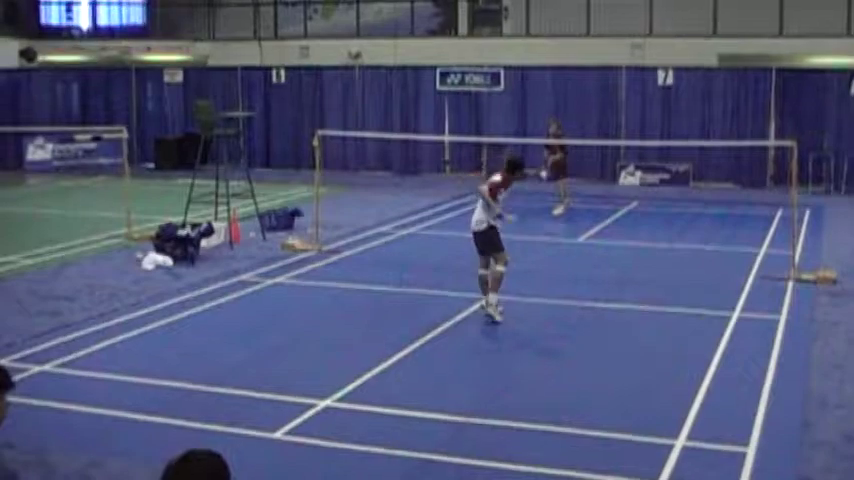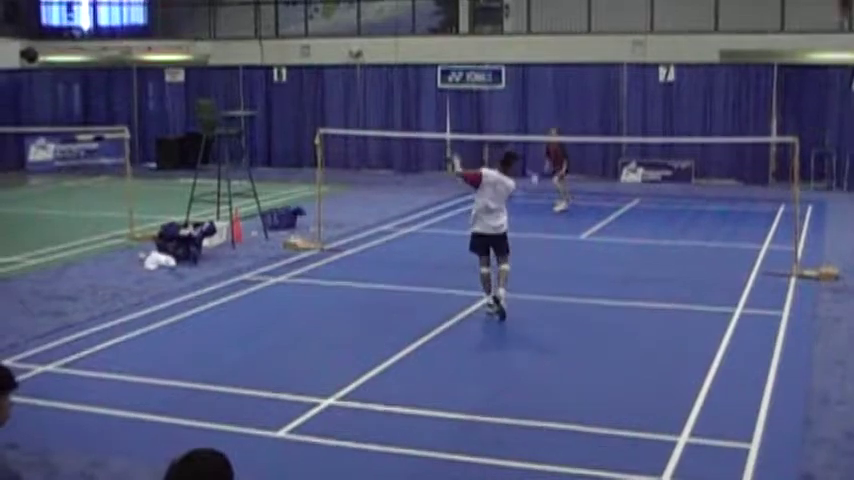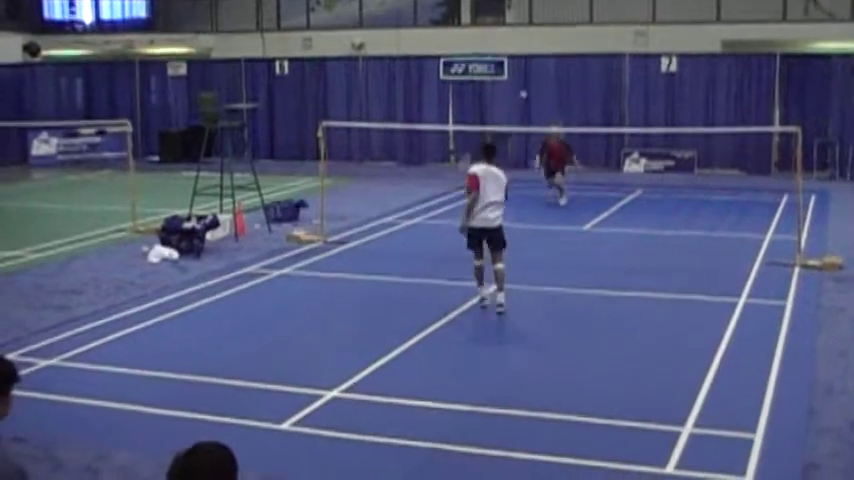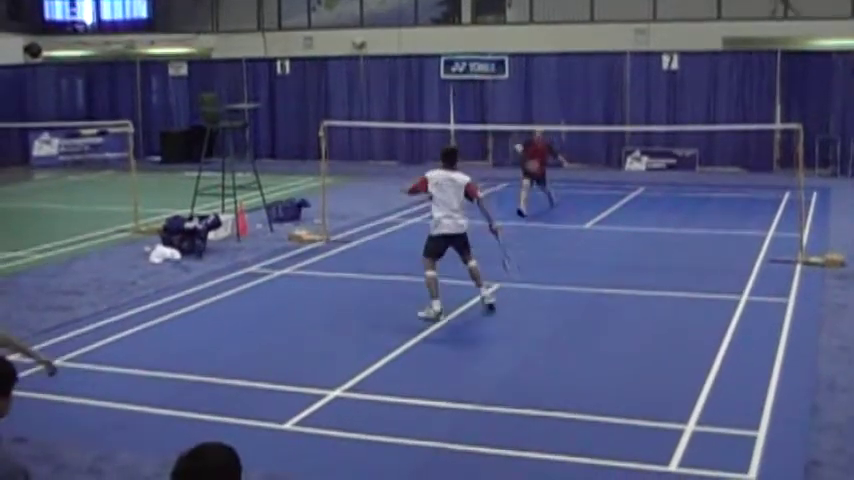
dt=0.4s
person 1, frame 1
left shoulder: (501, 178)
right shoulder: (498, 182)
right elbow: (481, 189)
right wrist: (495, 210)
left hip: (479, 225)
right hip: (486, 226)
left knee: (484, 264)
right knee: (501, 261)
left ankle: (487, 302)
right ankle: (491, 302)
person 1, frame 2
left shoulder: (484, 174)
right shoulder: (511, 184)
left elbow: (460, 173)
left wrist: (456, 161)
left hip: (480, 228)
right hip: (499, 228)
left knee: (484, 263)
right knee: (504, 262)
left ankle: (490, 300)
right ankle: (500, 293)
person 1, frame 3
left shoulder: (474, 172)
right shoulder: (501, 175)
left elbow: (472, 197)
left wrist: (464, 221)
left hip: (475, 222)
right hip: (495, 222)
left knee: (477, 258)
right knee: (498, 260)
left ankle: (483, 292)
right ankle: (500, 299)
person 1, frame 4
left shoulder: (430, 178)
right shoulder: (464, 180)
left elbow: (410, 191)
right elbow: (479, 201)
left wrist: (415, 189)
right wrist: (491, 223)
left hip: (439, 229)
right hip: (459, 228)
left knee: (429, 266)
right knee: (469, 260)
left ankle: (435, 308)
right ankle: (485, 295)
